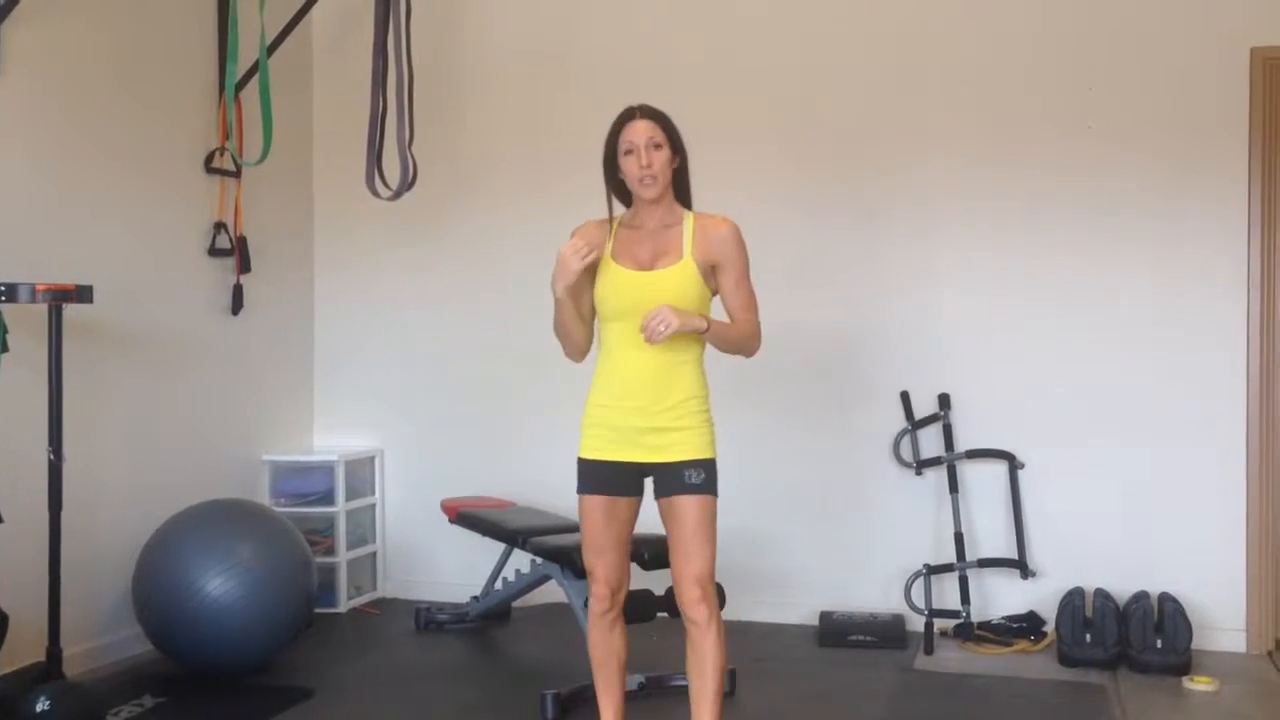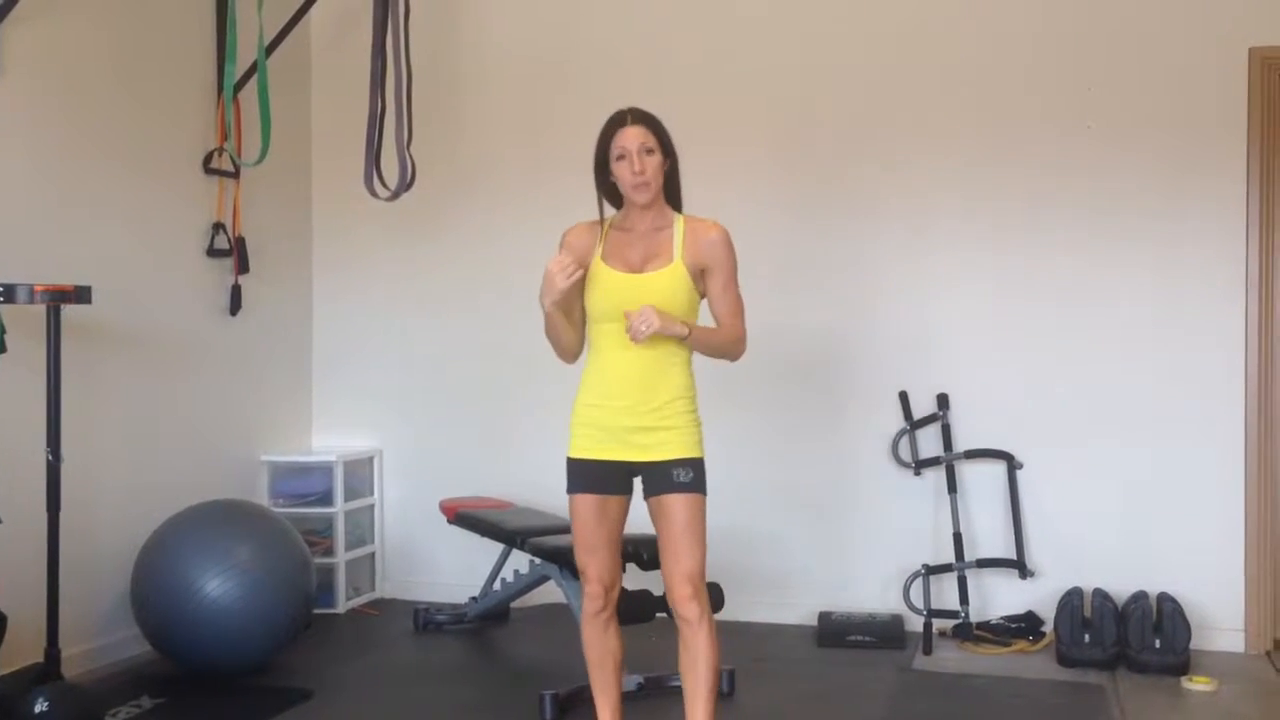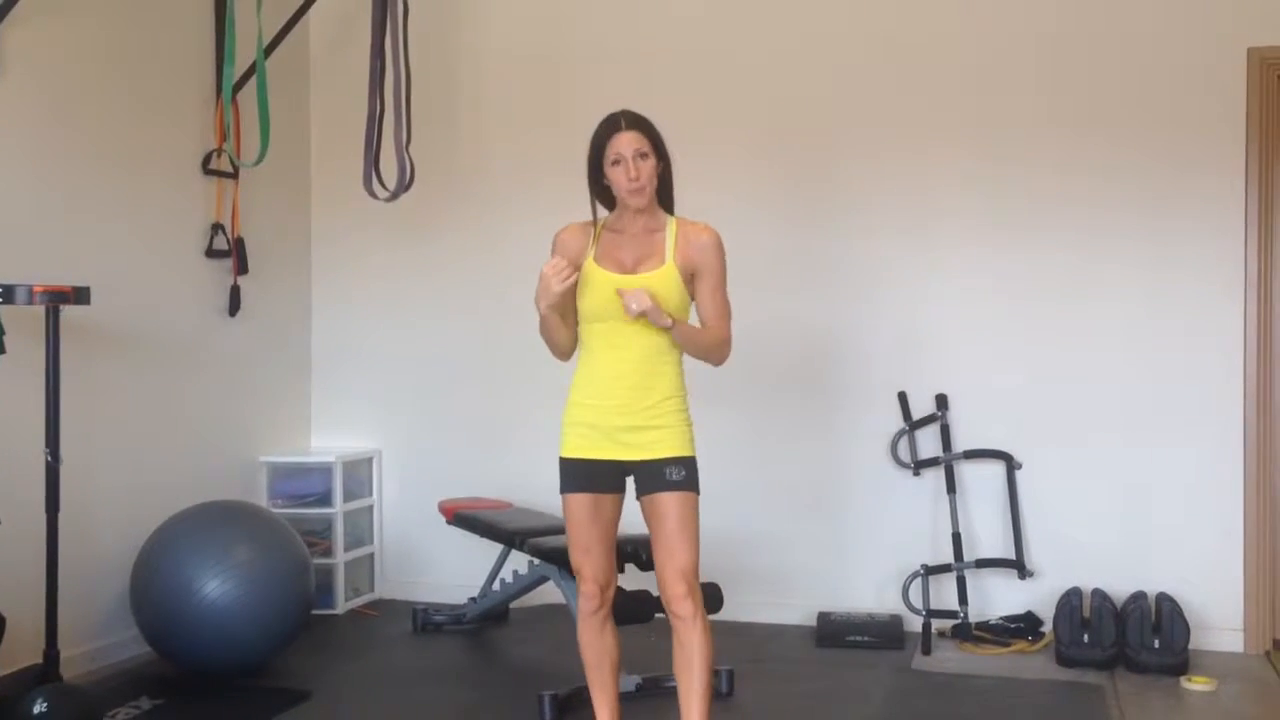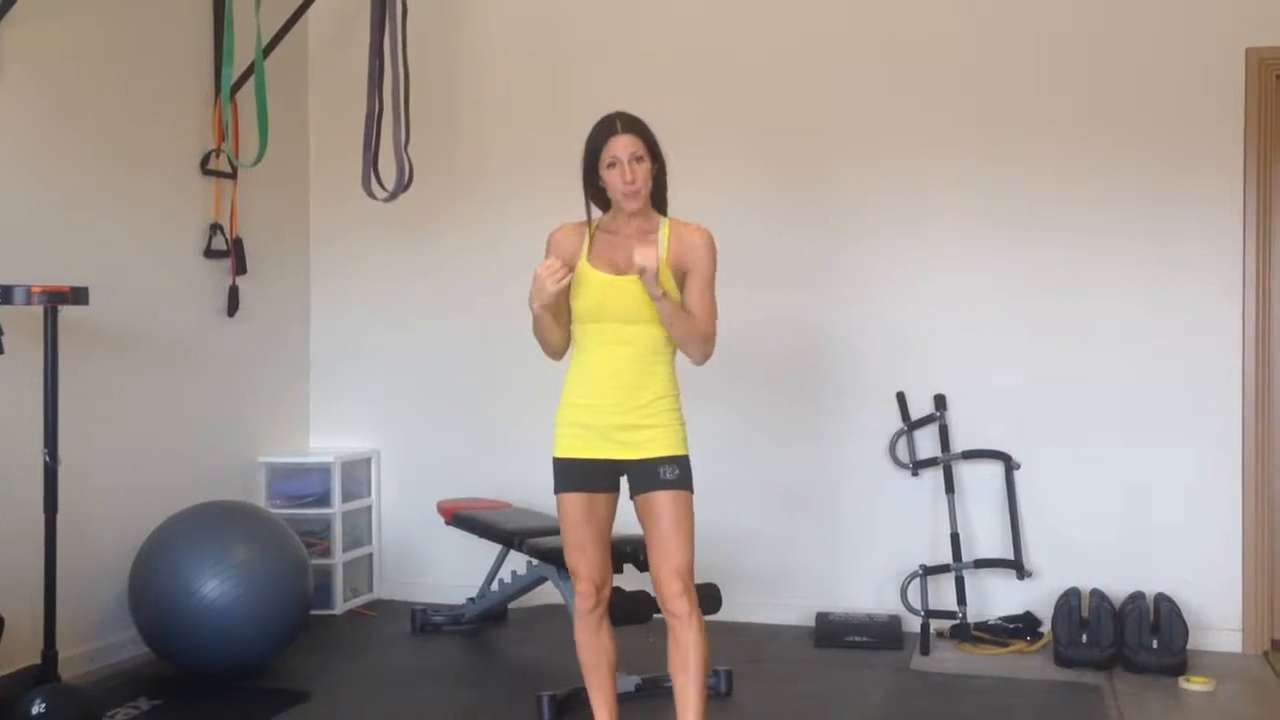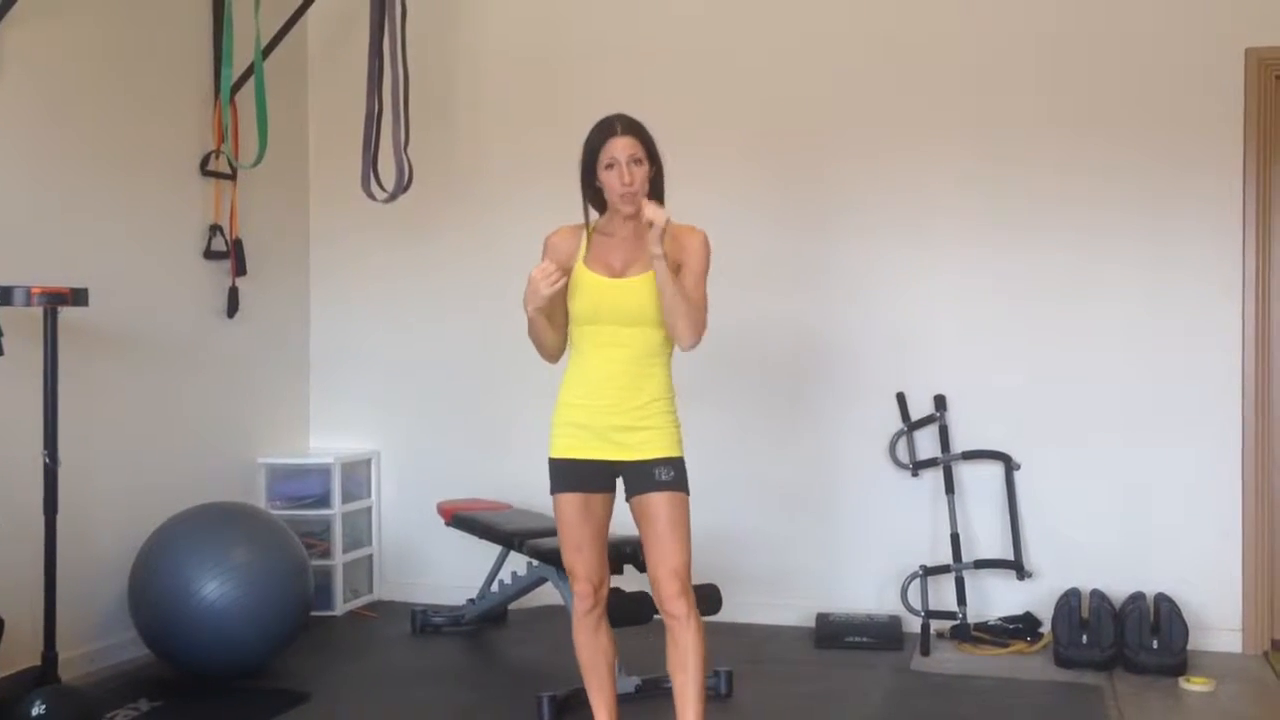
dt=0.1s
person 1, frame 1
left shoulder: (715, 235)
right shoulder: (592, 238)
left elbow: (749, 338)
right elbow: (575, 347)
left wrist: (695, 322)
right wrist: (562, 289)
left hip: (682, 437)
right hip: (607, 436)
left knee: (696, 598)
right knee: (604, 593)
person 1, frame 2
left shoulder: (705, 239)
right shoulder: (582, 240)
left elbow: (734, 343)
right elbow: (568, 350)
left wrist: (676, 327)
right wrist: (551, 304)
left hip: (671, 437)
right hip: (596, 435)
left knee: (688, 598)
right knee: (598, 593)
person 1, frame 3
left shoulder: (697, 241)
right shoulder: (574, 241)
left elbow: (718, 347)
right elbow: (562, 347)
left wrist: (664, 317)
right wrist: (546, 305)
left hip: (663, 436)
right hip: (588, 434)
left knee: (682, 596)
right knee: (593, 592)
person 1, frame 4
left shoulder: (690, 241)
right shoulder: (568, 241)
left elbow: (701, 348)
right elbow: (556, 347)
left wrist: (657, 288)
right wrist: (540, 306)
left hip: (656, 435)
right hip: (582, 433)
left knee: (677, 595)
right knee: (588, 592)
person 1, frame 5
left shoulder: (685, 242)
right shoulder: (565, 243)
left elbow: (689, 335)
right elbow: (551, 350)
left wrist: (657, 250)
right wrist: (534, 309)
left hip: (652, 436)
right hip: (578, 434)
left knee: (675, 596)
right knee: (587, 593)
